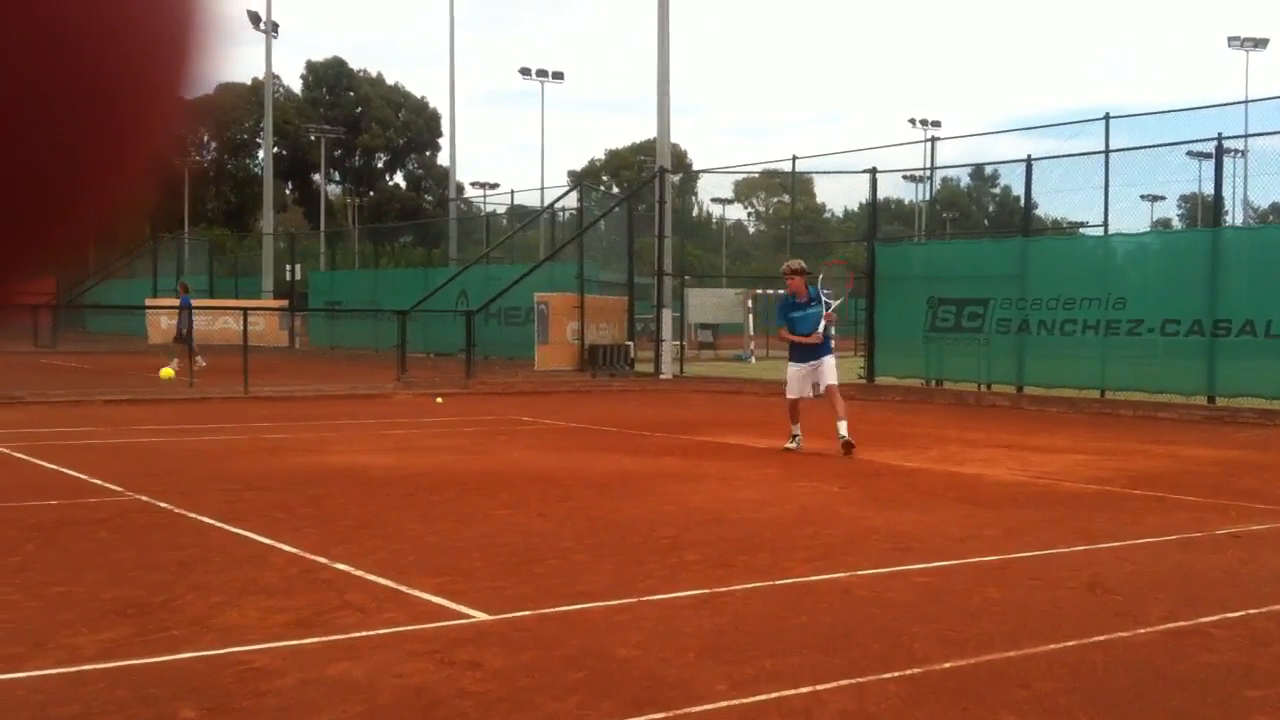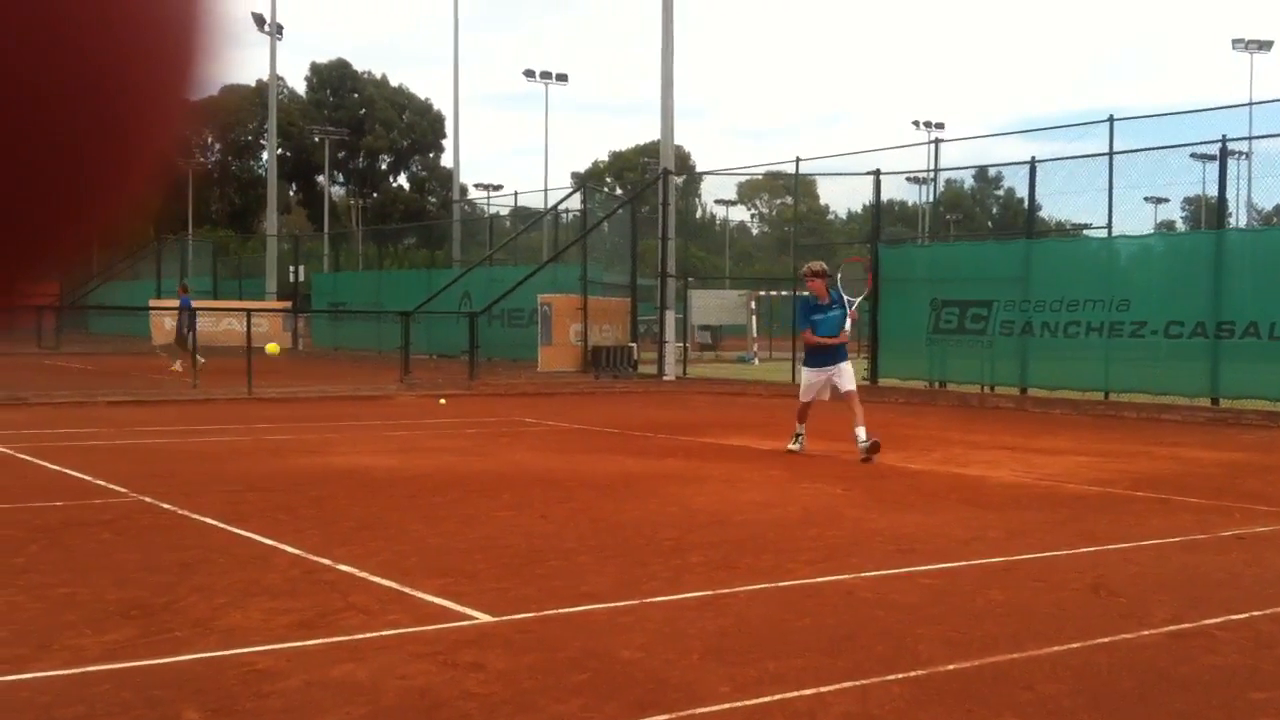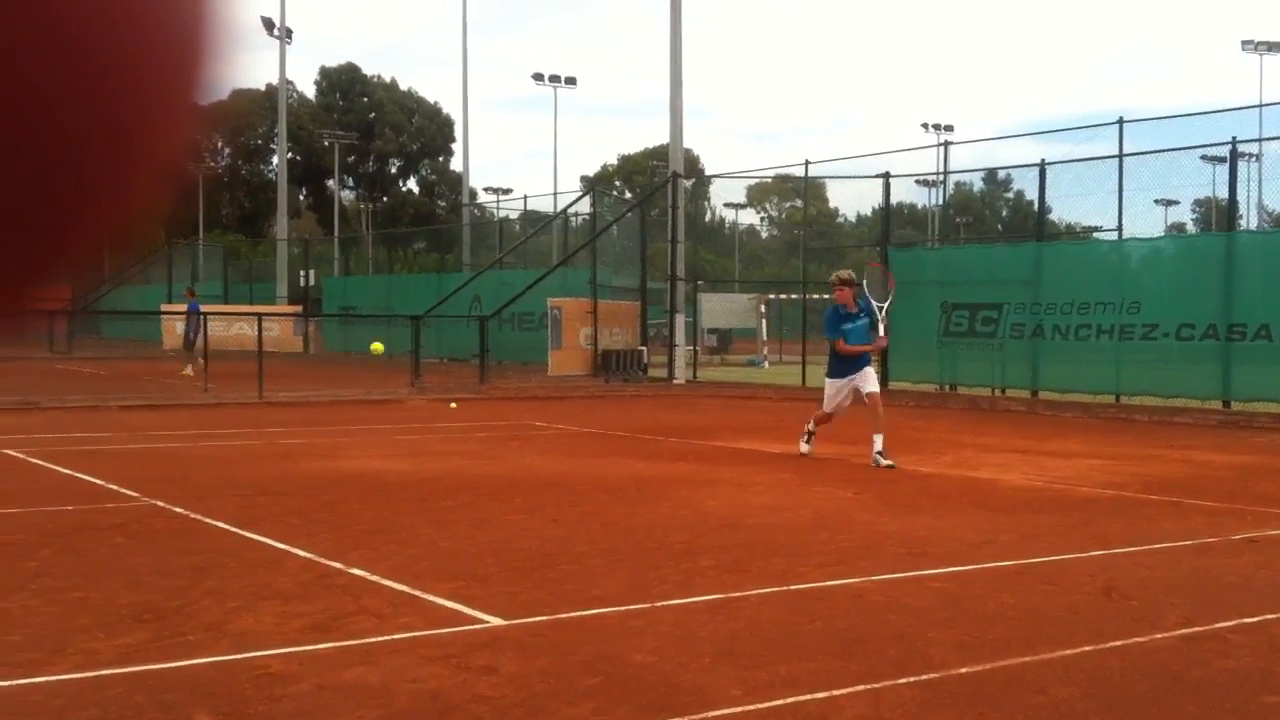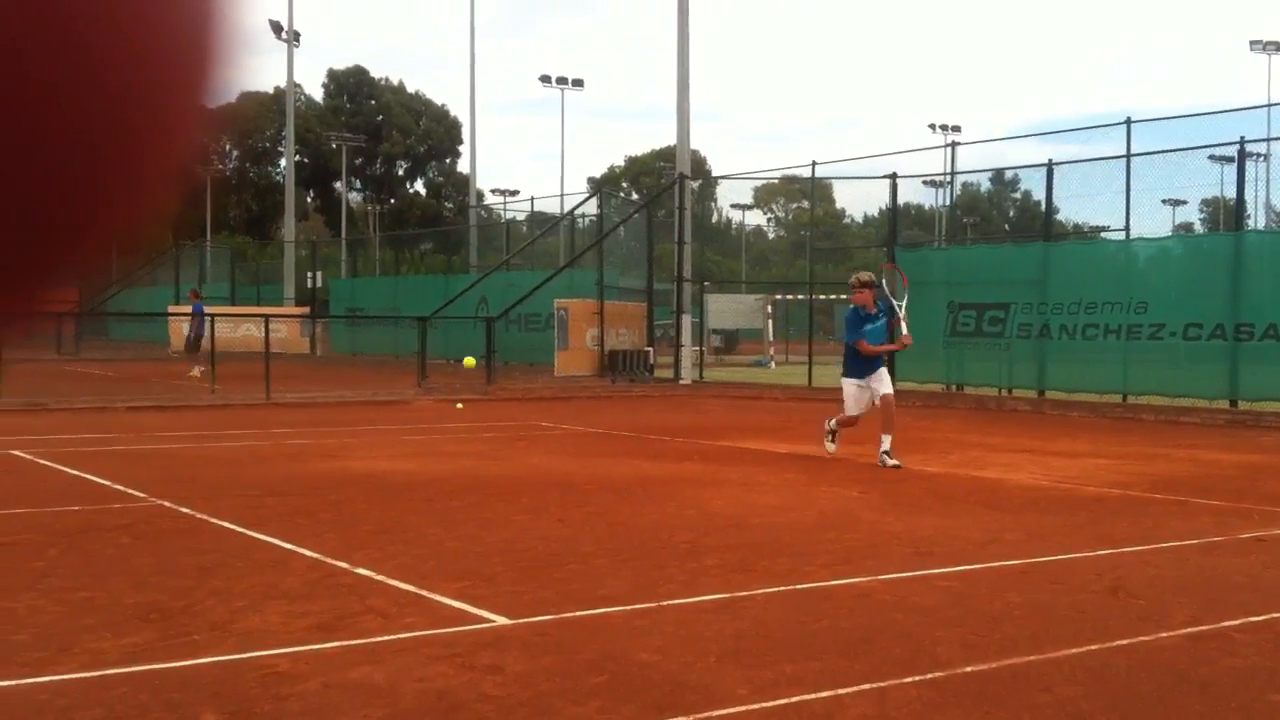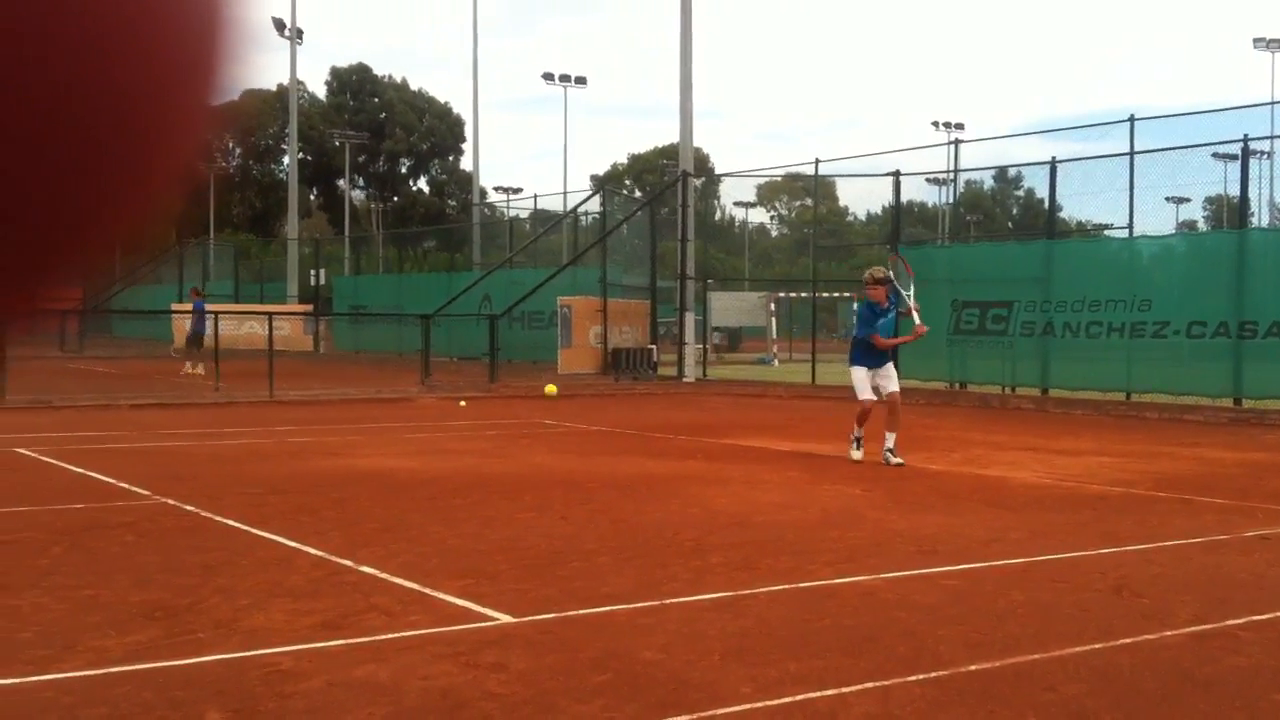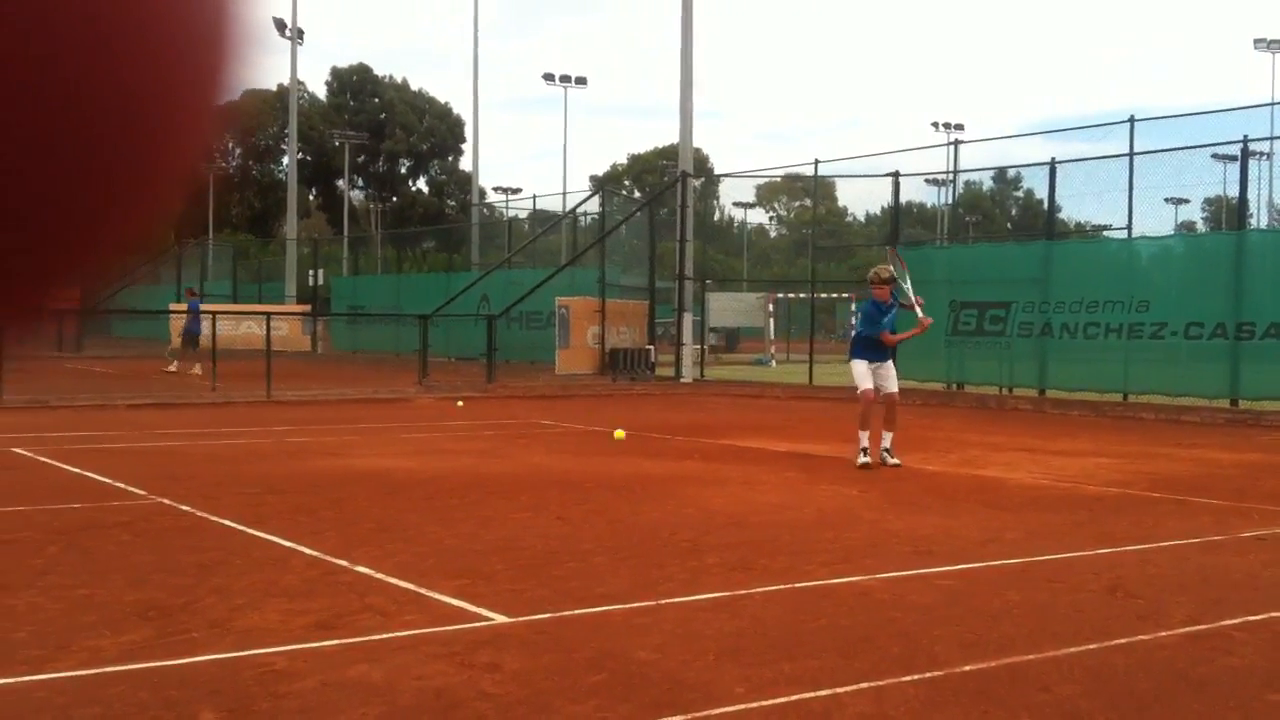
dt=0.1s
person 1, frame 1
left shoulder: (819, 296)
right shoulder: (785, 303)
left elbow: (832, 318)
right elbow: (783, 334)
left wrist: (829, 319)
right wrist: (806, 340)
left hip: (823, 355)
right hip: (798, 359)
left knee: (832, 390)
right knee: (793, 401)
left ankle: (843, 436)
right ankle: (796, 435)
person 1, frame 2
left shoulder: (840, 298)
right shoulder: (805, 305)
left elbow: (849, 316)
right elbow: (807, 338)
left wrist: (850, 319)
right wrist: (833, 339)
left hip: (839, 360)
right hip: (815, 363)
left knee: (851, 396)
right knee: (805, 404)
left ankle: (863, 441)
right ankle: (799, 435)
person 1, frame 3
left shoulder: (866, 306)
right shoulder: (832, 315)
left elbow: (875, 330)
right elbow: (841, 348)
left wrist: (879, 333)
right wrist: (871, 348)
left hip: (863, 367)
right hip: (838, 372)
left knee: (875, 399)
right knee: (828, 414)
left ankle: (878, 452)
right ankle: (810, 430)
person 1, frame 4
left shoulder: (884, 307)
right shoulder: (852, 317)
left elbow: (891, 331)
right elbow: (864, 349)
right wrist: (896, 347)
left hip: (877, 368)
right hip: (853, 372)
left knee: (888, 401)
right knee: (852, 419)
left ankle: (885, 451)
right ankle: (831, 425)
person 1, frame 5
left shoulder: (892, 299)
right shoulder: (865, 311)
right elbow: (880, 343)
left wrist: (910, 312)
right wrist: (910, 337)
left hip: (883, 362)
right hip: (861, 363)
left knee: (894, 400)
right knee: (867, 405)
left ankle: (888, 449)
right ankle: (857, 437)
person 1, frame 6
left shoulder: (892, 297)
right shoulder: (870, 310)
right elbow: (889, 340)
left wrist: (913, 304)
right wrist: (918, 330)
left hip: (883, 358)
right hip: (861, 357)
left knee: (892, 399)
right knee: (867, 395)
left ankle: (885, 448)
right ankle: (864, 448)
